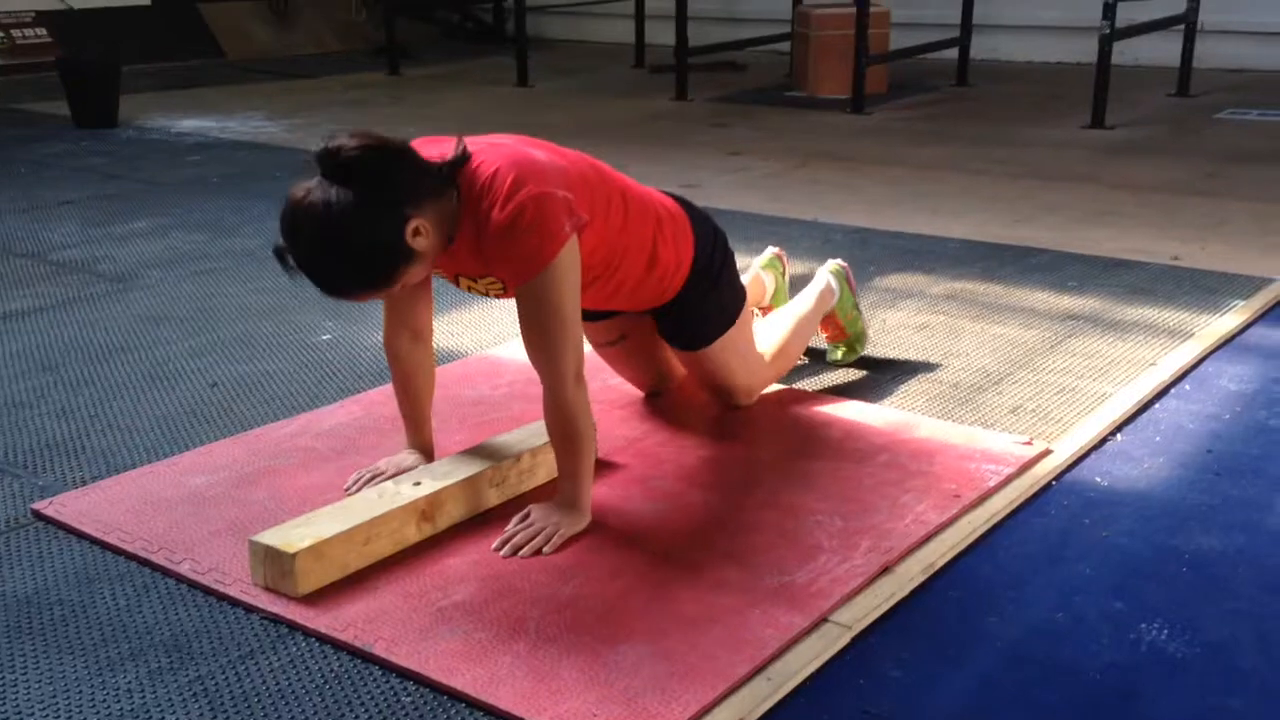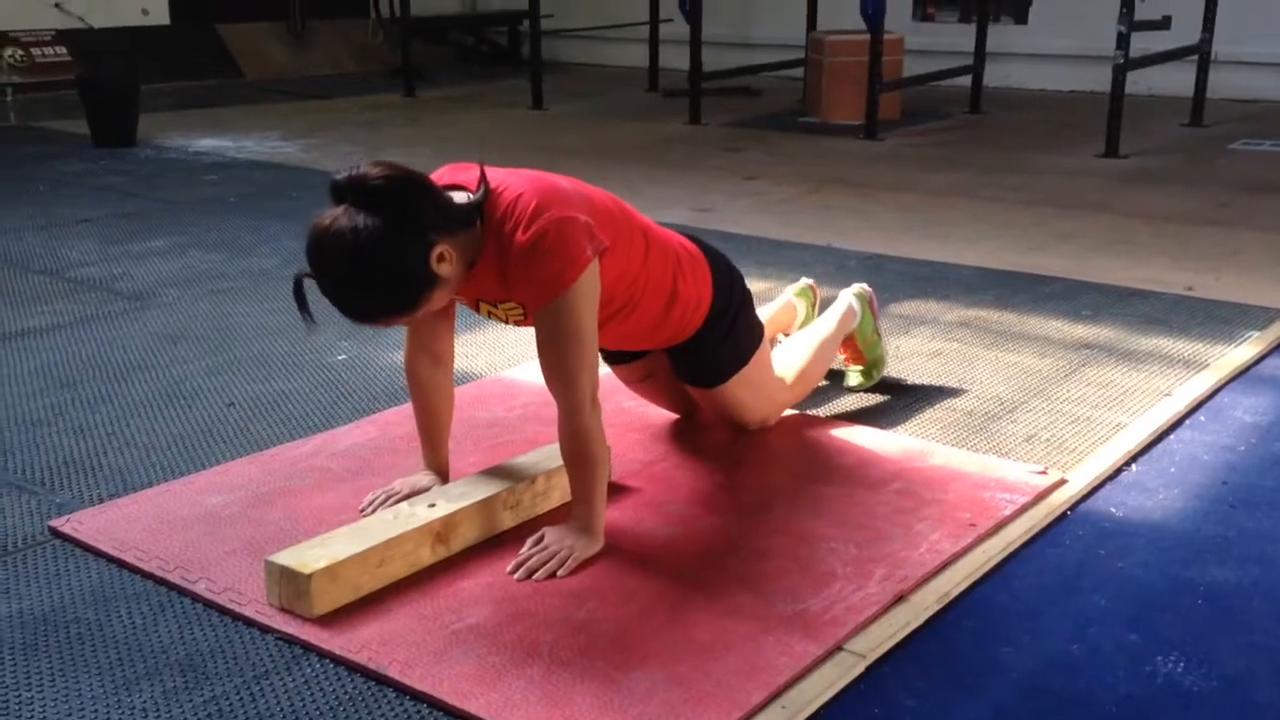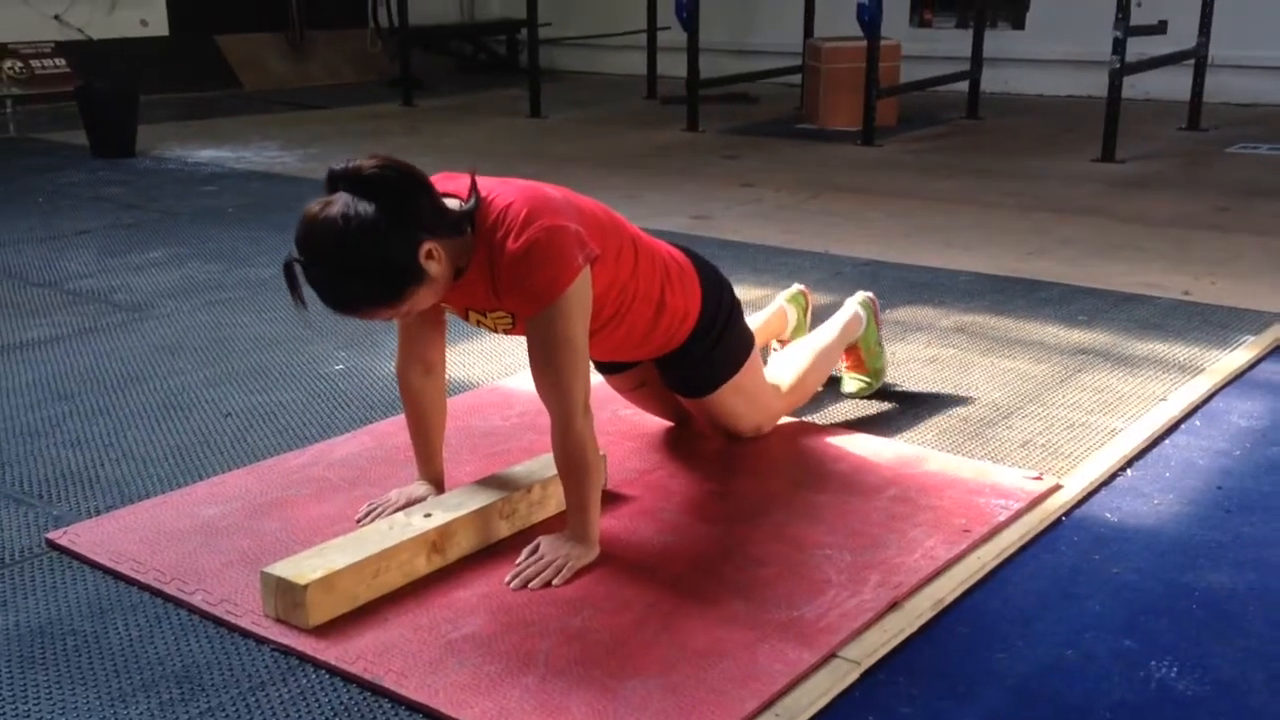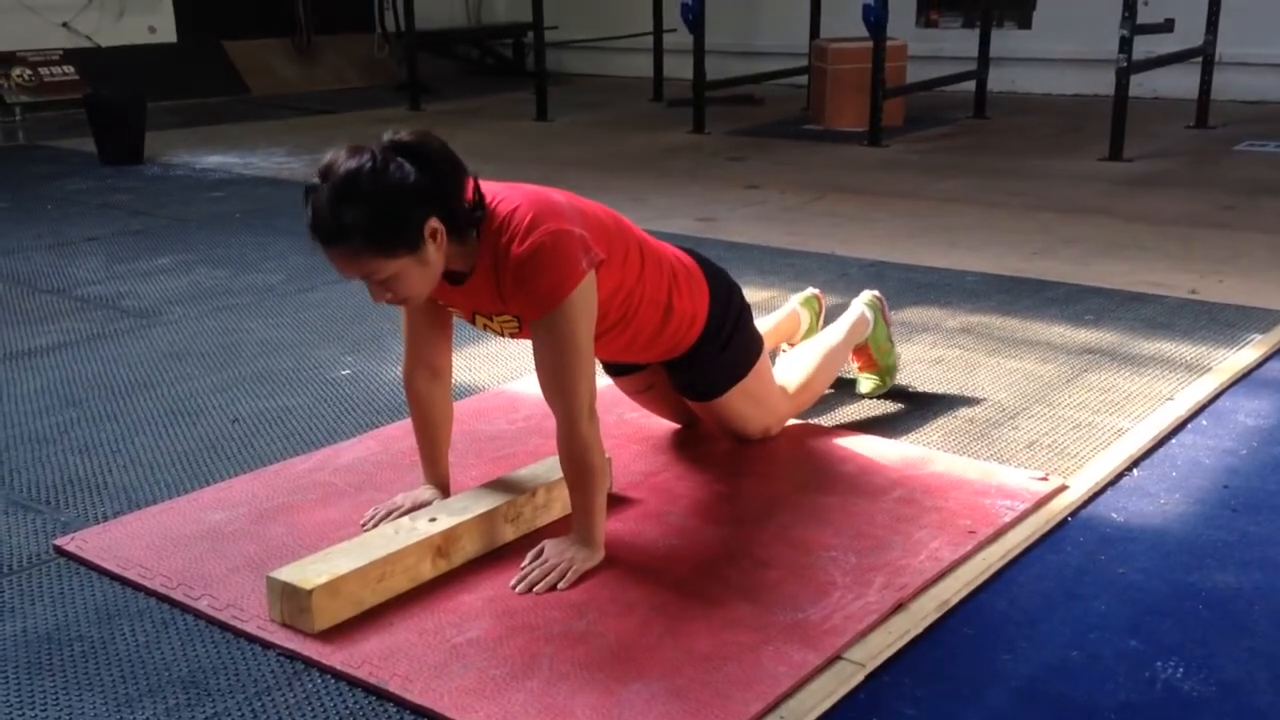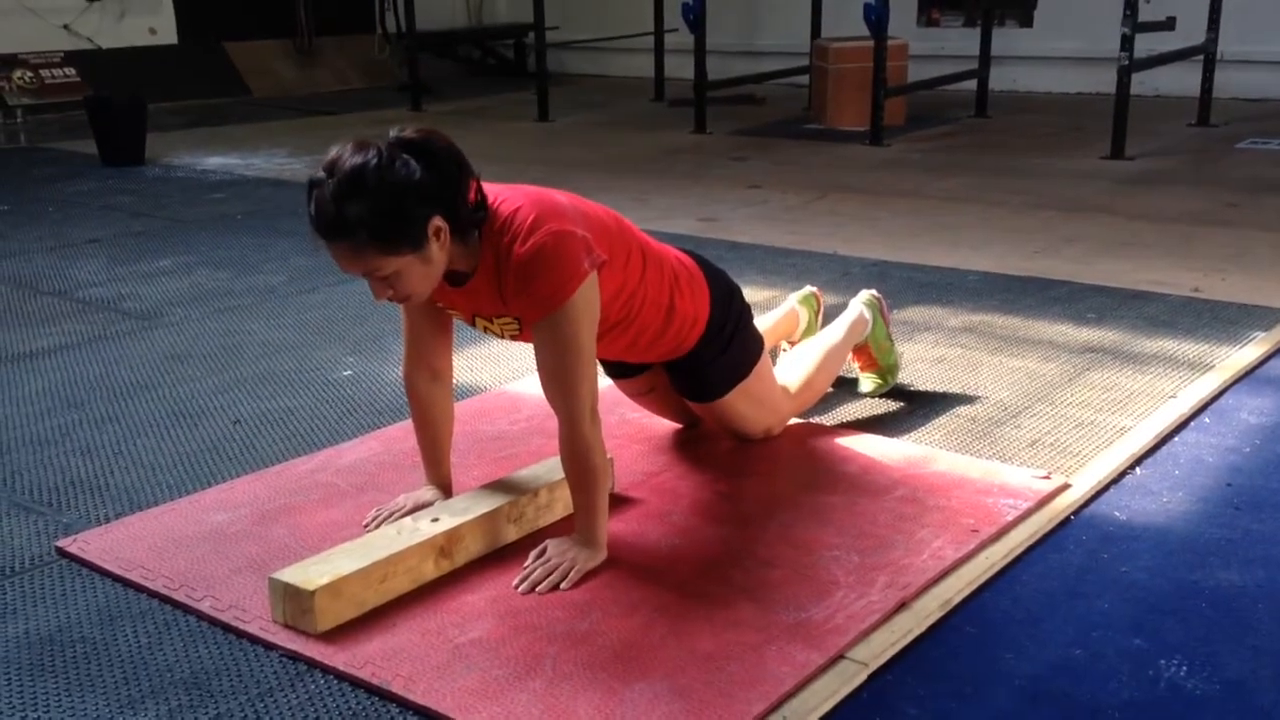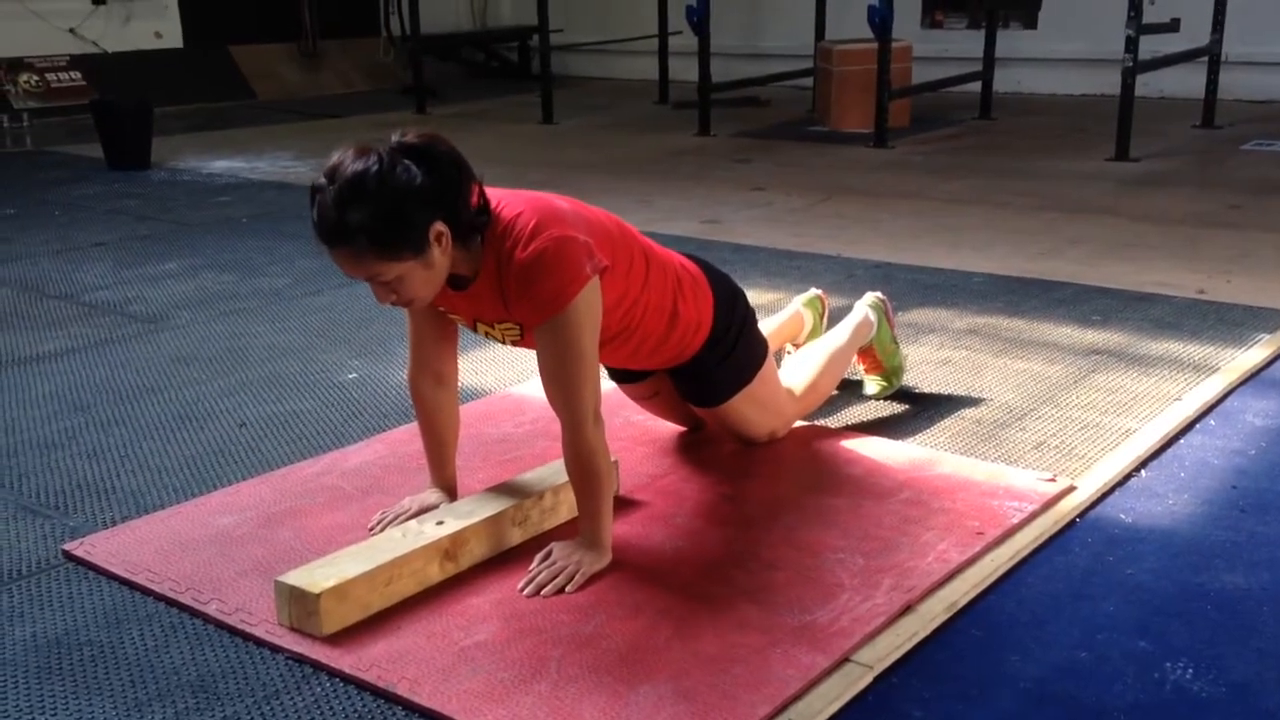
dt=0.7s
person 1, frame 1
left shoulder: (520, 211)
right shoulder: (401, 197)
left elbow: (562, 377)
right elbow: (406, 337)
left wrist: (573, 502)
right wrist: (418, 448)
left hip: (676, 257)
right hip: (606, 263)
left knee: (741, 385)
right knee: (661, 381)
left ankle: (826, 289)
right ankle: (762, 281)
person 1, frame 2
left shoulder: (543, 238)
right shoulder: (426, 220)
left elbow: (577, 402)
right elbow: (427, 359)
left wrist: (586, 527)
right wrist: (434, 469)
left hip: (694, 297)
right hip: (628, 311)
left knee: (760, 408)
right knee: (695, 407)
left ankle: (848, 312)
right ankle: (792, 306)
person 1, frame 3
left shoulder: (533, 246)
right shoulder: (416, 225)
left elbow: (568, 410)
right elbow: (417, 368)
left wrist: (581, 536)
right wrist: (428, 479)
left hip: (683, 307)
right hip: (620, 321)
left knee: (755, 417)
right knee: (689, 416)
left ankle: (852, 320)
right ankle: (783, 313)
person 1, frame 4
left shoulder: (538, 249)
right shoulder: (427, 238)
left elbow: (575, 414)
right elbow: (425, 371)
left wrist: (587, 538)
right wrist: (435, 483)
left hip: (690, 309)
right hip: (626, 325)
left knee: (765, 417)
right knee: (694, 416)
left ankle: (860, 320)
right ankle: (796, 315)
person 1, frame 5
left shoulder: (540, 250)
right shoulder: (424, 244)
left elbow: (577, 415)
right elbow: (426, 372)
left wrist: (590, 539)
right wrist: (437, 484)
left hip: (691, 313)
right hip: (626, 327)
left knee: (767, 417)
right knee: (696, 418)
left ankle: (860, 319)
right ankle: (796, 313)
person 1, frame 6
left shoulder: (542, 256)
right shoulder: (430, 247)
left elbow: (581, 419)
right elbow: (430, 377)
left wrist: (594, 542)
right wrist: (442, 487)
left hip: (696, 316)
right hip: (629, 332)
left knee: (773, 420)
right knee: (698, 419)
left ankle: (865, 321)
right ankle: (801, 314)
